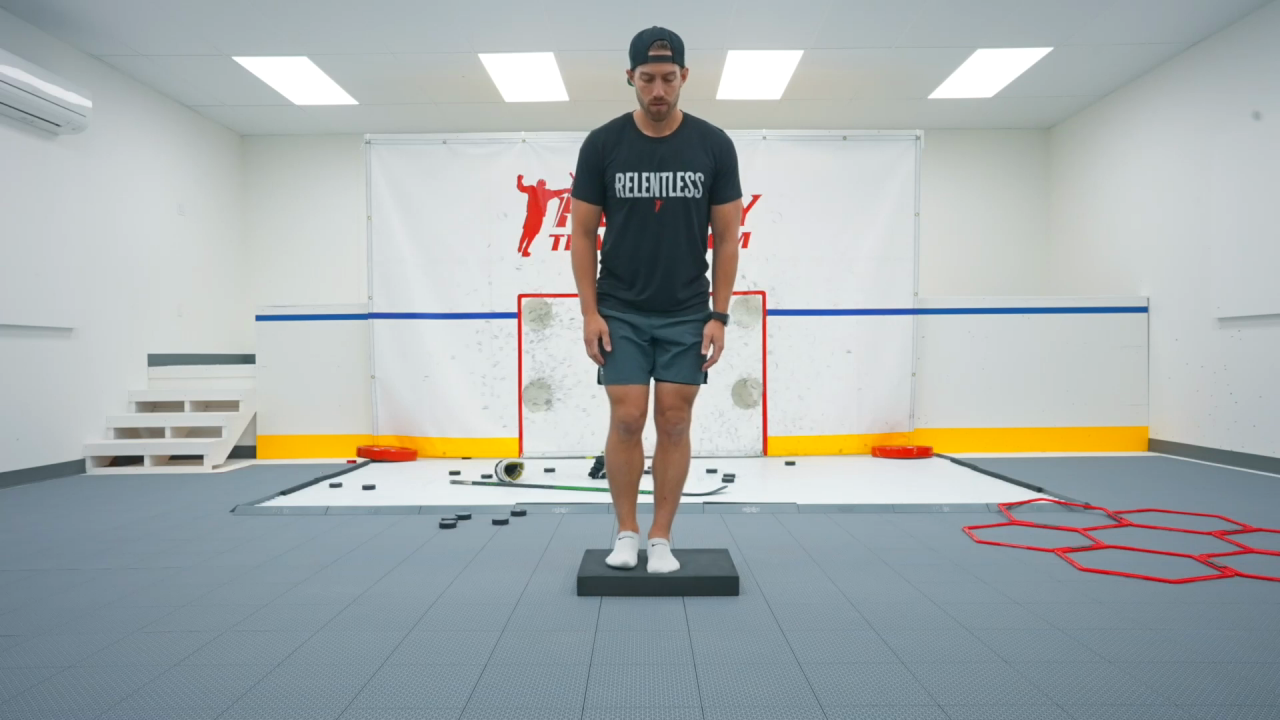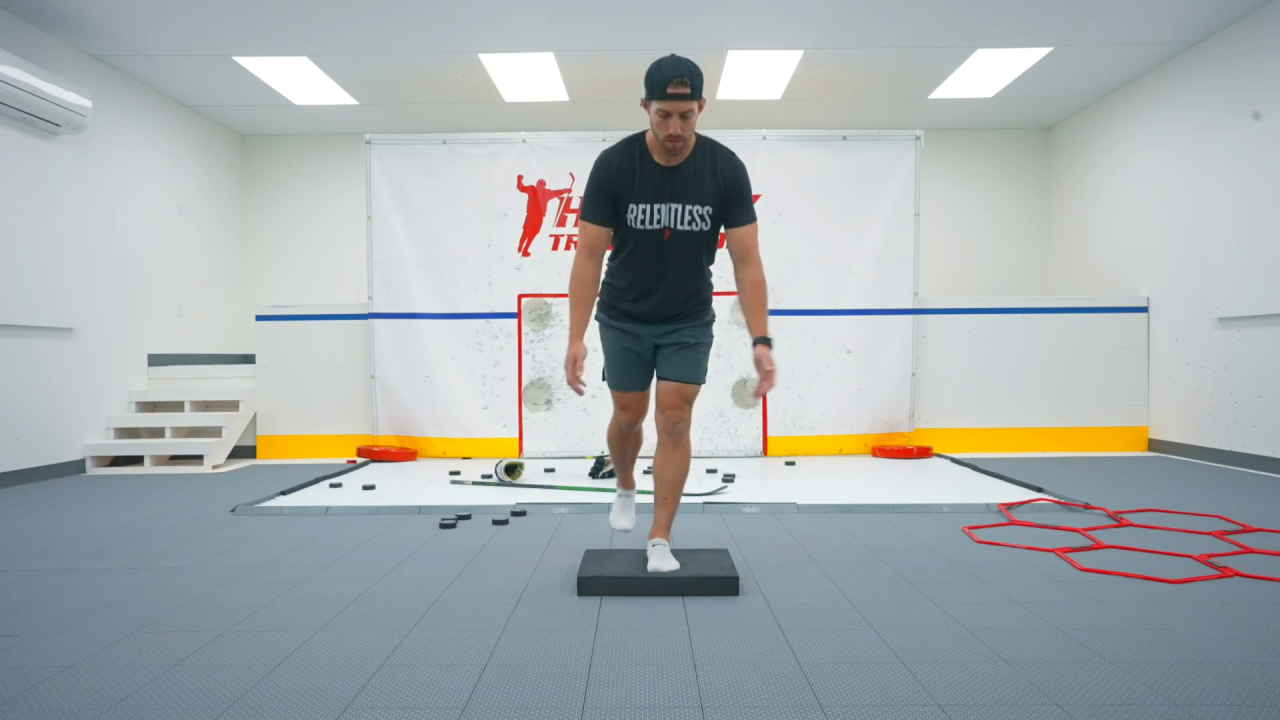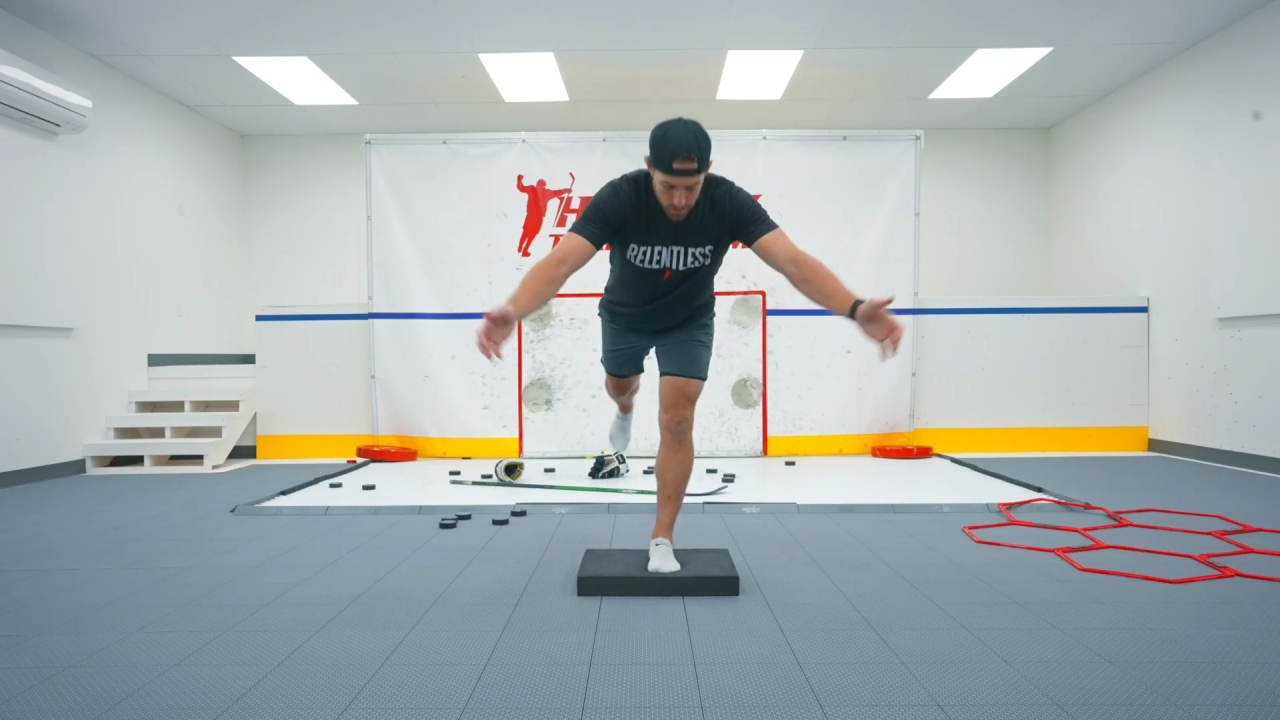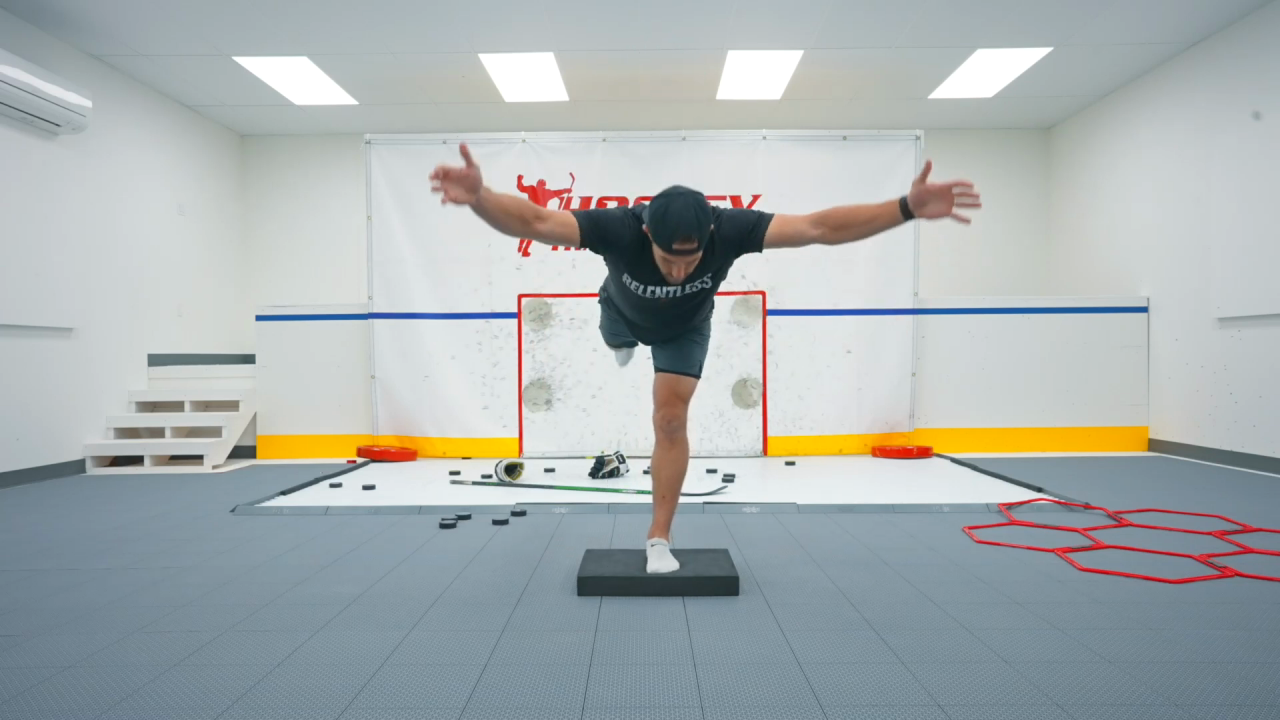
dt=0.4s
person 1, frame 1
left shoulder: (713, 145)
right shoulder: (602, 144)
left elbow: (726, 237)
right elbow: (583, 234)
left wrist: (720, 315)
right wrist: (590, 312)
left hip: (685, 314)
right hip: (621, 311)
left knee: (674, 423)
right knee: (627, 419)
left ankle: (660, 539)
right ankle: (626, 533)
person 1, frame 2
left shoulder: (725, 168)
right shoulder: (613, 165)
left elbow: (746, 260)
right elbow: (589, 256)
left wrist: (760, 340)
right wrist: (575, 338)
left hip: (687, 318)
right hip: (624, 315)
left knee: (674, 421)
right knee: (628, 417)
left ankle: (659, 539)
right ankle: (624, 489)
person 1, frame 3
left shoulder: (729, 202)
right shoulder: (619, 198)
left elbow: (794, 261)
right elbow: (559, 262)
left wrist: (856, 309)
right wrist: (513, 313)
left hip: (688, 321)
right hip: (625, 316)
left knee: (677, 419)
right knee: (618, 384)
left ankle: (662, 538)
right ankle: (624, 408)
person 1, frame 4
left shoulder: (728, 231)
right shoulder: (618, 231)
left elbow: (820, 228)
right elbow: (534, 222)
left wrist: (907, 206)
right wrist: (478, 197)
left hip: (685, 328)
right hip: (626, 316)
left knee: (670, 420)
right knee: (619, 344)
left ankle: (658, 541)
right ankle: (631, 346)
